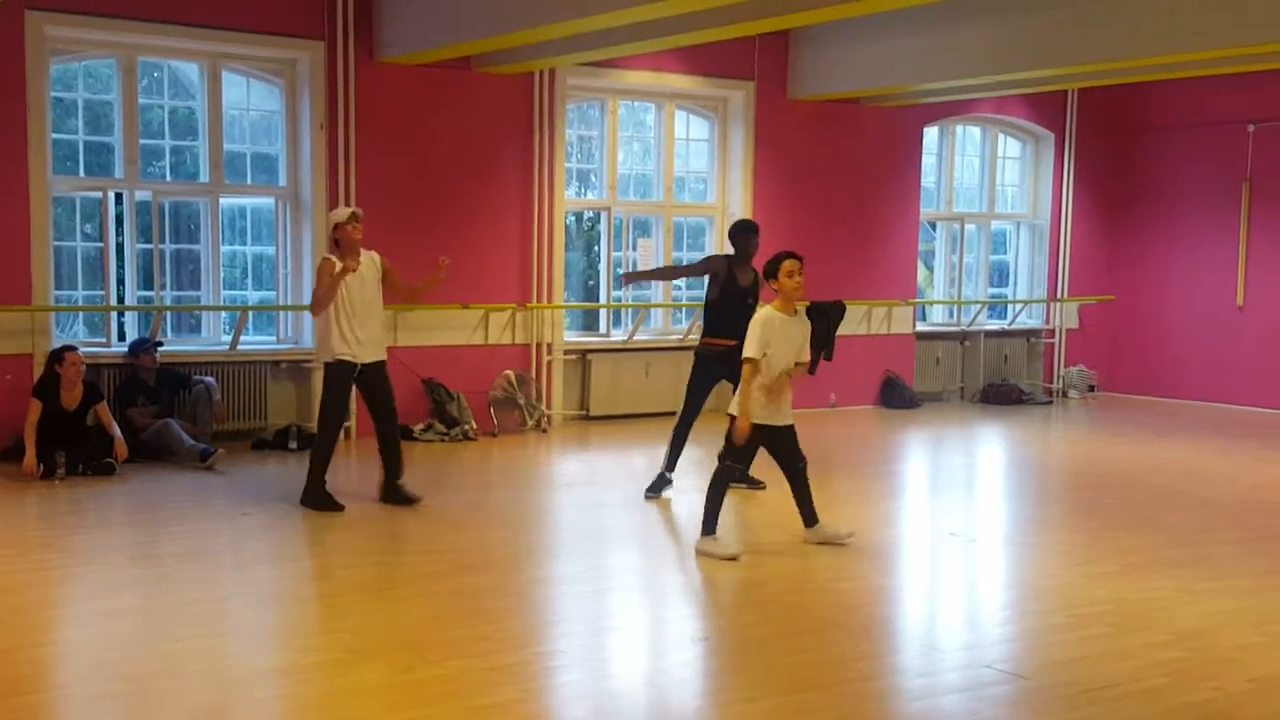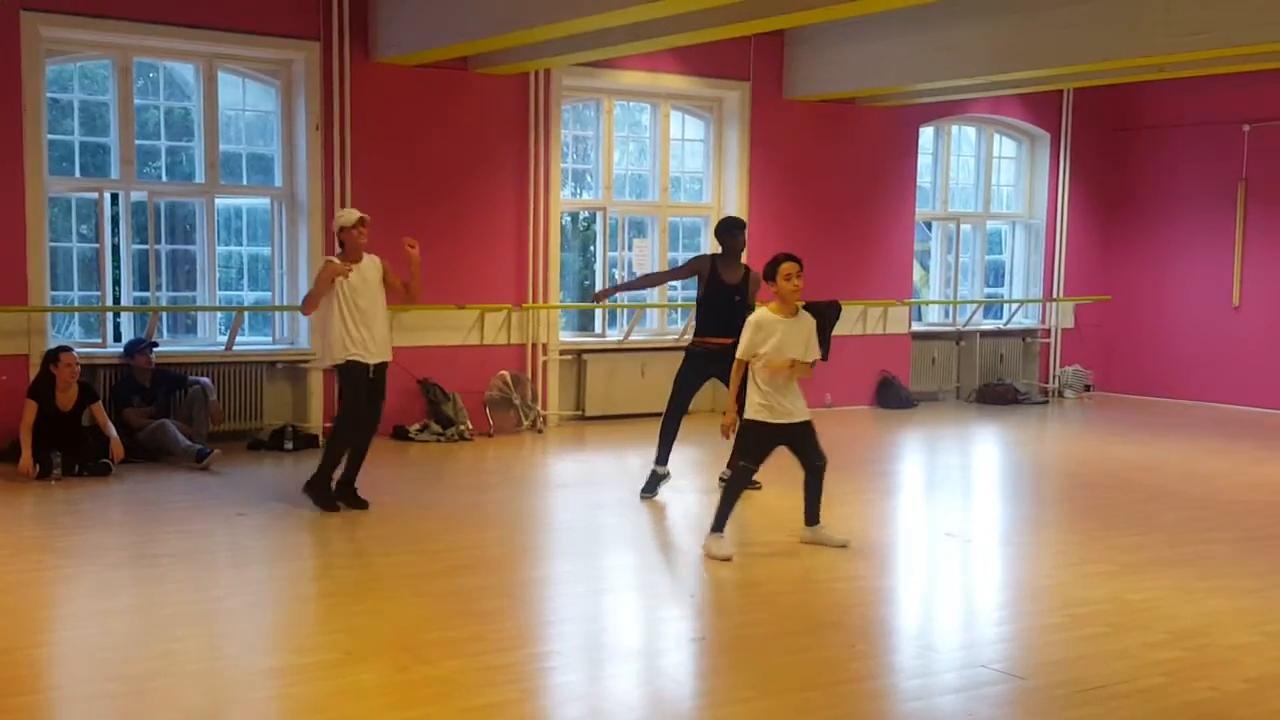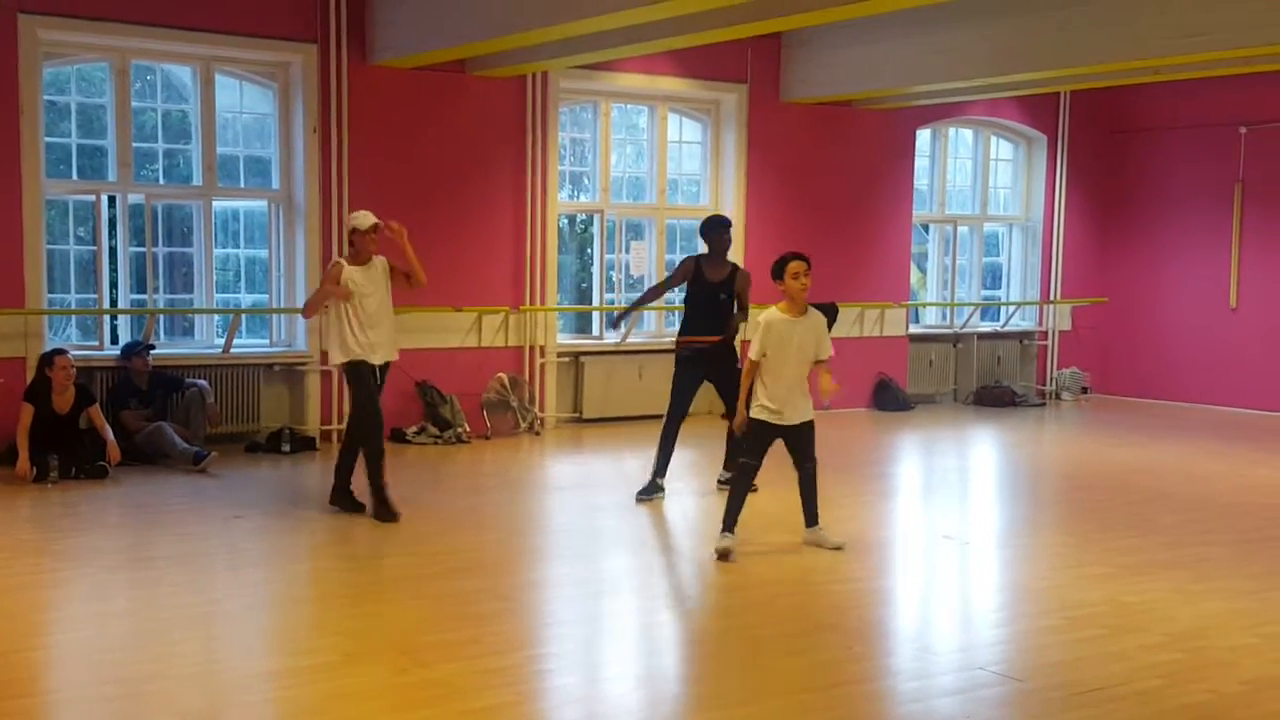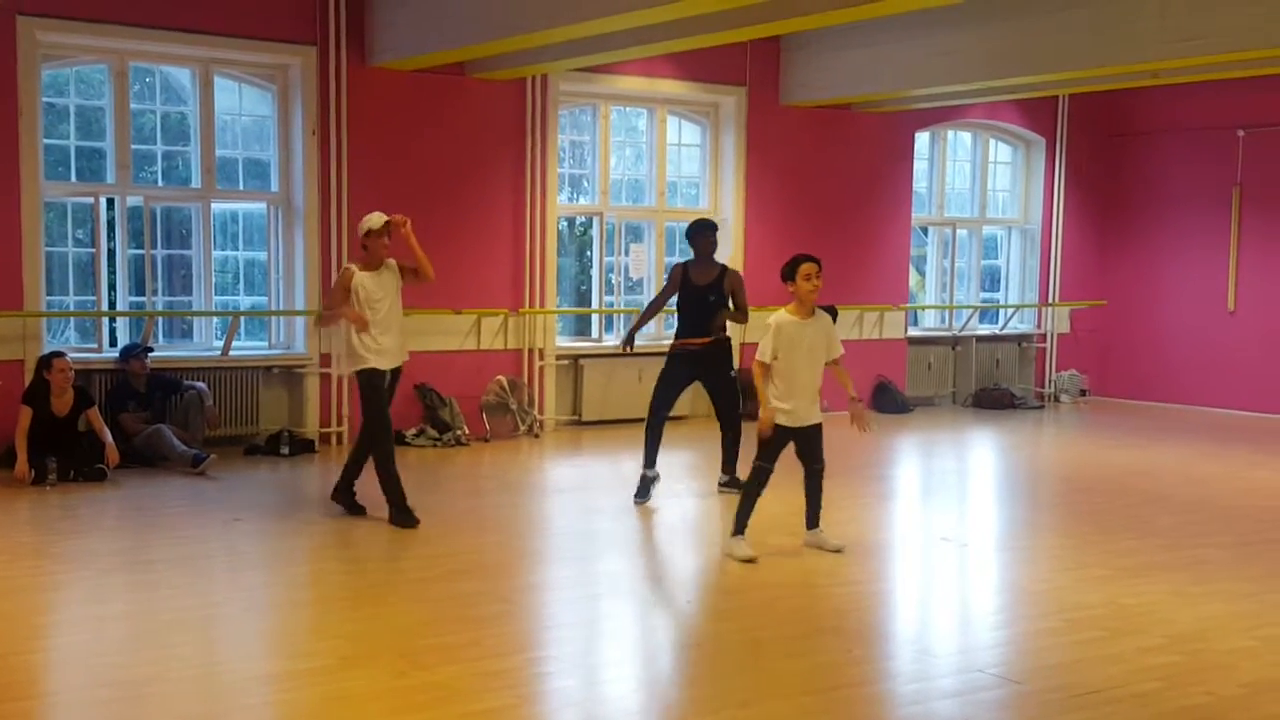
dt=0.2s
person 1, frame 1
left shoulder: (376, 261)
right shoulder: (328, 265)
left elbow: (411, 293)
right elbow: (316, 309)
left wrist: (436, 278)
right wrist: (338, 276)
left hip: (373, 353)
right hip: (341, 354)
left knee: (388, 416)
right knee: (332, 421)
left ankle: (391, 484)
right ankle: (314, 490)
person 1, frame 2
left shoulder: (376, 264)
right shoulder: (332, 267)
left elbow: (411, 296)
right elbow: (307, 309)
left wrist: (415, 263)
right wrist: (329, 278)
left hip: (379, 354)
right hip: (349, 355)
left knee: (369, 422)
right knee: (351, 419)
left ankle: (345, 485)
right ankle: (319, 482)
person 1, frame 3
left shoulder: (383, 266)
right shoulder: (339, 269)
left elbow: (419, 281)
right elbow: (307, 311)
left wrist: (403, 243)
right wrist: (328, 292)
left hip: (382, 355)
right hip: (355, 356)
left knee: (361, 424)
right knee: (372, 422)
left ankle: (341, 489)
right ankle: (380, 498)
person 1, frame 4
left shoulder: (394, 269)
right shoulder: (350, 275)
left elbow: (428, 275)
right elbow: (321, 320)
left wrist: (409, 234)
right wrist: (344, 313)
left hip: (394, 360)
right hip: (367, 362)
left knee: (373, 431)
right knee: (381, 433)
left ankle: (344, 488)
right ankle: (397, 504)
person 2, frame 1
left shoulder: (803, 322)
right shoulder: (762, 319)
left elbow: (802, 365)
right elbow: (749, 367)
left wrist: (786, 381)
right wrist: (744, 414)
left hip: (780, 413)
right hip: (750, 412)
left knee: (797, 466)
right knee: (729, 470)
left ankle: (813, 527)
right ankle: (707, 537)
person 2, frame 2
left shoulder: (807, 322)
right shoulder: (758, 320)
left elbow: (808, 366)
right elbow: (740, 365)
left wrist: (791, 366)
right wrist: (731, 410)
left hip: (795, 411)
right hip: (760, 412)
left knee: (816, 463)
right knee: (743, 471)
left ankle: (812, 527)
right ankle: (716, 534)
person 2, frame 3
left shoulder: (817, 320)
right shoulder: (768, 320)
left elbow: (821, 362)
right elbow: (751, 364)
left wrist: (826, 379)
right wrist: (741, 407)
left hip: (800, 411)
right hip: (764, 411)
left knee: (807, 467)
right knee: (746, 469)
left ankle: (812, 528)
right ankle: (726, 533)
person 2, frame 4
left shoulder: (825, 321)
right shoulder: (778, 323)
left elbow: (835, 364)
right elbow: (759, 367)
left wrist: (854, 400)
right wrist: (766, 408)
left hip: (810, 413)
right hip: (777, 414)
left knee: (815, 469)
right knee: (761, 472)
left ankle: (813, 531)
right ankle: (737, 537)
person 3, frame 1
left shoulder: (757, 278)
right shoulder: (719, 265)
right elbow: (679, 272)
right wrist: (640, 275)
left hip: (741, 353)
right hip: (711, 352)
right knee: (690, 412)
left ankle: (737, 471)
right ankle: (665, 474)
person 3, frame 2
left shoulder: (751, 278)
right shoulder: (704, 264)
right elbow: (662, 277)
right wrist: (617, 288)
left hip: (733, 351)
right hip: (701, 350)
right knee: (675, 409)
left ankle: (731, 471)
right ankle: (659, 470)
person 3, frame 3
left shoulder: (740, 276)
right shoulder: (690, 266)
left elbow: (744, 313)
right elbow: (660, 289)
left wrist: (737, 318)
right wrist: (628, 311)
left hip: (722, 350)
right hip: (690, 350)
right knee: (675, 416)
left ankle: (728, 474)
right ankle: (657, 480)
person 3, frame 4
left shoulder: (730, 277)
right shoulder: (680, 271)
left elbow: (743, 316)
right elbow: (658, 302)
left wrist: (726, 313)
right wrist: (634, 329)
left hip: (716, 351)
right hip: (683, 352)
left knee: (731, 415)
right knee: (657, 410)
left ankle: (728, 476)
right ankle: (648, 473)
